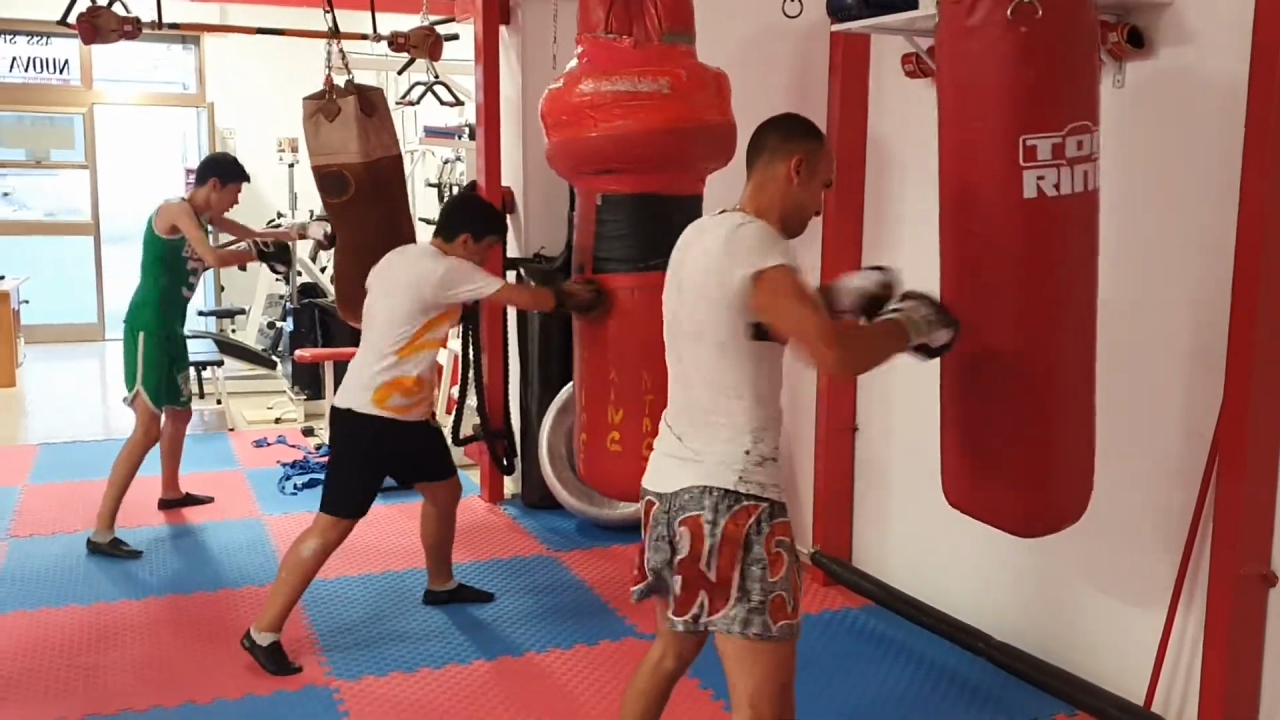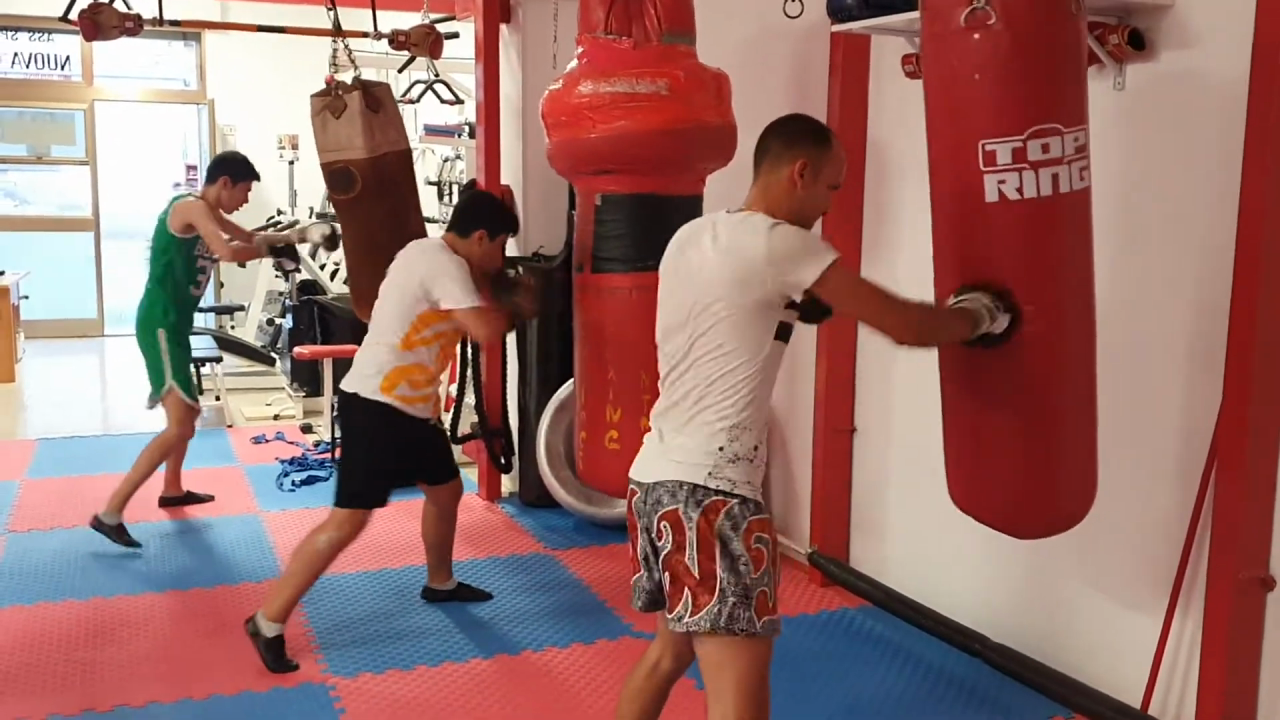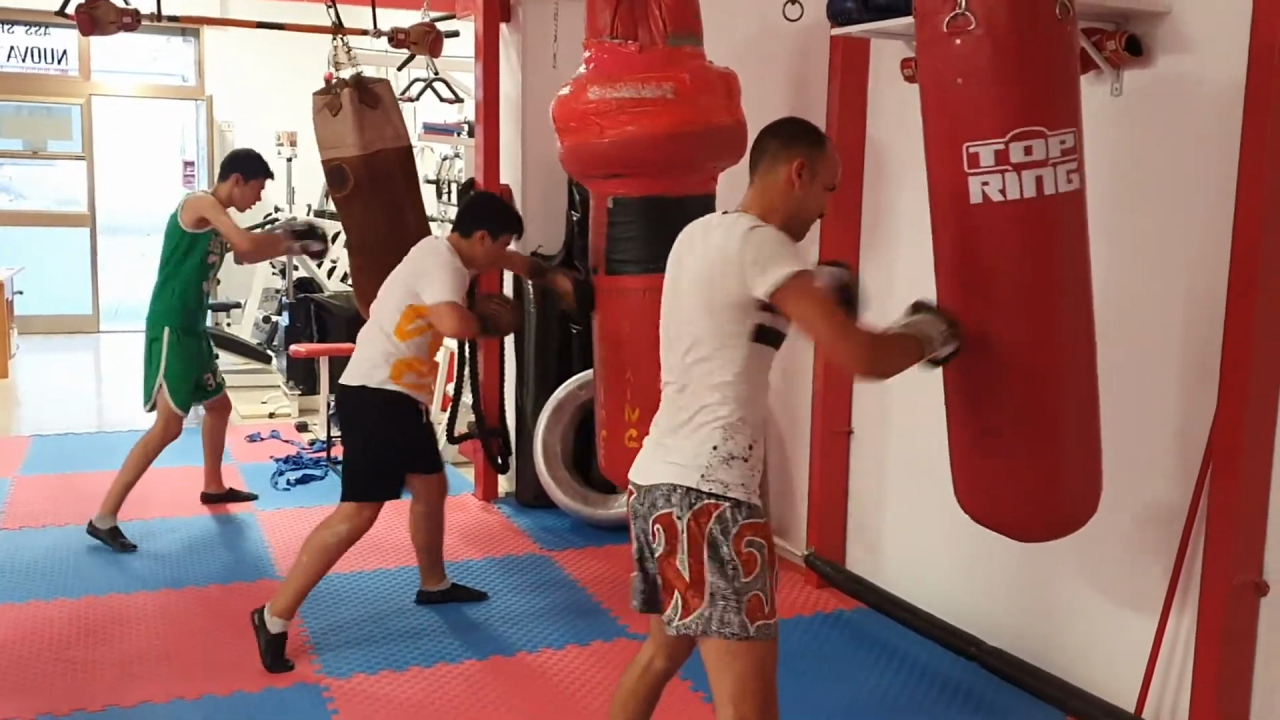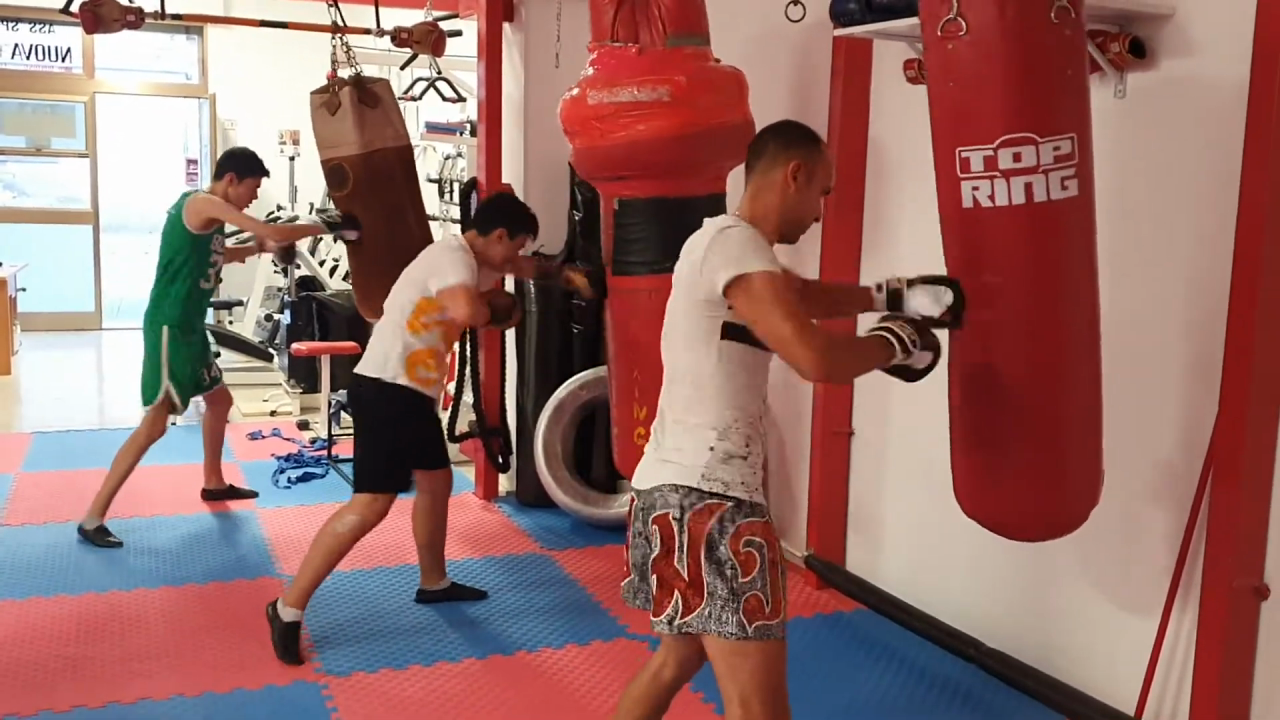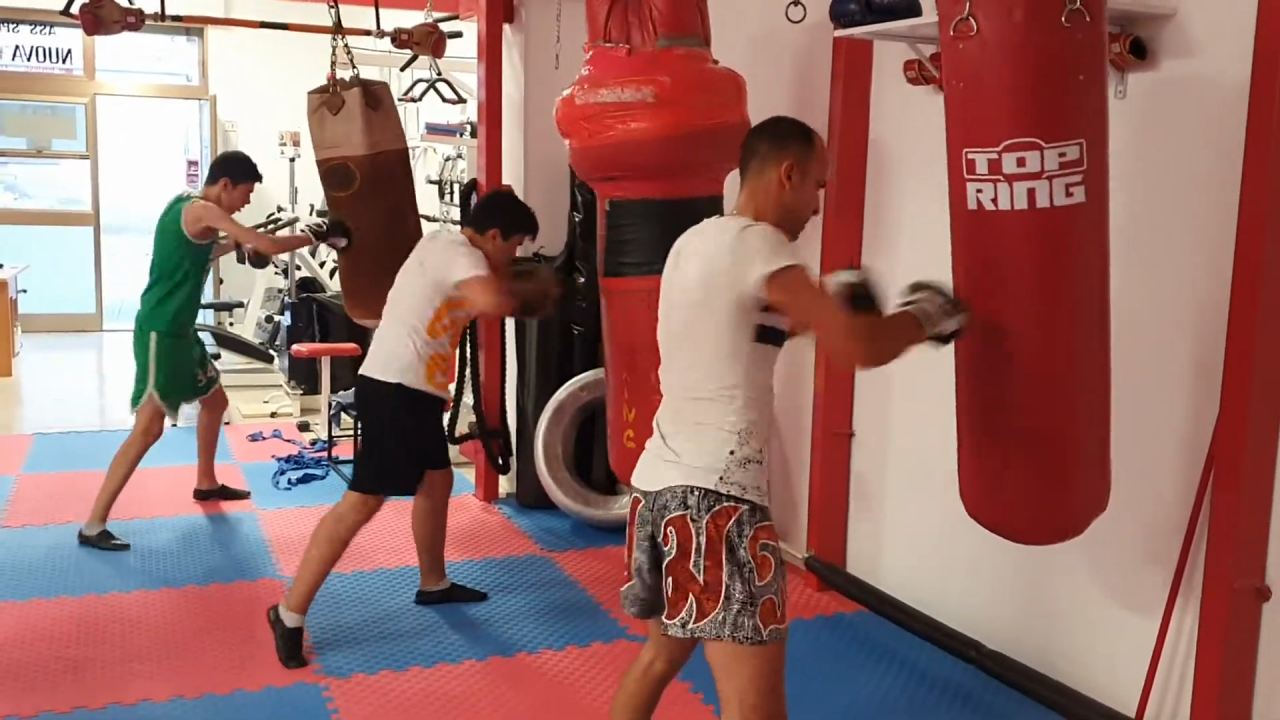
dt=0.4s
person 1, frame 1
left shoulder: (695, 238)
right shoulder: (752, 242)
right elbow: (834, 352)
right wrist: (911, 321)
left hip: (668, 483)
right hip: (729, 497)
left knee: (673, 647)
person 1, frame 2
left shoulder: (689, 237)
right shoulder: (779, 242)
right elbow: (902, 325)
left wrist: (826, 291)
right wrist: (977, 311)
left hip: (662, 474)
right hip: (711, 488)
left knee: (672, 647)
person 1, frame 3
left shoulder: (700, 235)
right shoulder: (760, 244)
right elbow: (859, 358)
left wrist: (824, 295)
right wrist: (927, 332)
left hip: (659, 478)
right hip: (705, 491)
left knee: (666, 648)
person 1, frame 4
left shoulder: (711, 239)
right shoulder: (739, 245)
left elbow: (800, 298)
right elbow: (815, 359)
left wrist: (894, 293)
right wrist: (898, 340)
left hip: (660, 483)
right hip: (704, 493)
left knee: (677, 655)
person 1, frame 5
left shoulder: (693, 243)
right shoulder: (753, 246)
right elbow: (856, 346)
left wrist: (825, 300)
right wrist: (927, 312)
left hip: (659, 484)
right hip: (713, 501)
left knee: (664, 651)
person 2, frame 1
left shoulder: (396, 259)
right shoulder: (445, 270)
right elbow: (527, 299)
right wrist: (576, 296)
left hip: (409, 410)
right hip: (368, 417)
left knee: (445, 490)
right knee: (333, 527)
left ankle: (441, 584)
right ankle: (265, 632)
person 2, frame 2
left shoulder: (427, 251)
right shoulder: (443, 264)
right elbow: (486, 330)
left wrist: (499, 279)
right wrist: (516, 307)
left hip: (412, 406)
right hip: (375, 406)
left knee: (446, 491)
right knee: (347, 519)
left ankle: (440, 582)
right ankle: (267, 623)
person 2, frame 3
left shoulder: (449, 251)
right shoulder: (439, 259)
left elbow: (511, 263)
right elbow: (453, 324)
left wrist: (549, 276)
right wrist: (492, 320)
left hip: (399, 394)
right hip: (378, 396)
left knee: (430, 488)
right knee: (357, 512)
left ankle: (434, 584)
right ankle: (275, 618)
person 2, frame 4
left shoulder: (466, 254)
right shoulder: (455, 256)
left elbow: (525, 268)
right elbow: (465, 310)
left wrist: (562, 273)
right wrist: (501, 315)
left hip: (412, 390)
right hip: (387, 390)
left knee: (436, 484)
right knee: (370, 503)
left ankle: (433, 583)
right ankle: (288, 609)
person 2, frame 5
left shoulder: (447, 243)
right shoulder: (461, 252)
right elbow: (489, 302)
left wrist: (522, 290)
right wrist: (532, 295)
left hip: (414, 392)
right hip: (398, 392)
left knee: (436, 485)
right knee: (363, 502)
left ankle: (434, 583)
right ankle: (290, 613)
person 3, frame 1
left shoulder: (199, 213)
right shoulder: (176, 210)
left elbow: (252, 235)
right elbow: (212, 256)
left wrist: (288, 233)
right wrist: (258, 251)
left hip: (170, 329)
right hip: (148, 330)
left knee: (179, 413)
right knee: (149, 428)
left ankle: (171, 491)
right ankle: (102, 532)
person 3, frame 2
left shoulder: (199, 211)
right shoulder: (190, 208)
left elbow: (245, 240)
right elbow: (229, 251)
left wrist: (286, 236)
right wrist: (282, 244)
left hip: (176, 326)
right hip: (162, 326)
left knee: (186, 413)
right knee: (180, 424)
left ankle: (172, 490)
right ankle: (110, 513)
person 3, frame 3
left shoulder: (212, 209)
right shoulder: (201, 204)
left elbow: (244, 254)
right elbow: (249, 243)
left wrist: (285, 236)
right wrist: (293, 238)
left hip: (192, 326)
right hip: (172, 326)
left knee: (219, 407)
right knee: (167, 425)
left ankle: (213, 487)
right ankle: (102, 518)
person 3, frame 4
left shoulder: (210, 206)
right shoulder: (204, 203)
left elbow: (211, 258)
right elbow: (269, 233)
left wrist: (246, 250)
right wrist: (324, 225)
left hip: (189, 324)
right hip: (170, 325)
left knee: (219, 399)
right knee: (154, 424)
left ankle: (214, 482)
right ankle: (93, 518)
person 3, frame 5
left shoulder: (186, 203)
right shoulder: (200, 209)
right elbow: (265, 245)
right wrist: (314, 234)
left hip: (180, 327)
right hip: (160, 328)
left knee: (214, 400)
right knee: (148, 428)
left ankle: (206, 483)
right ankle: (94, 525)
